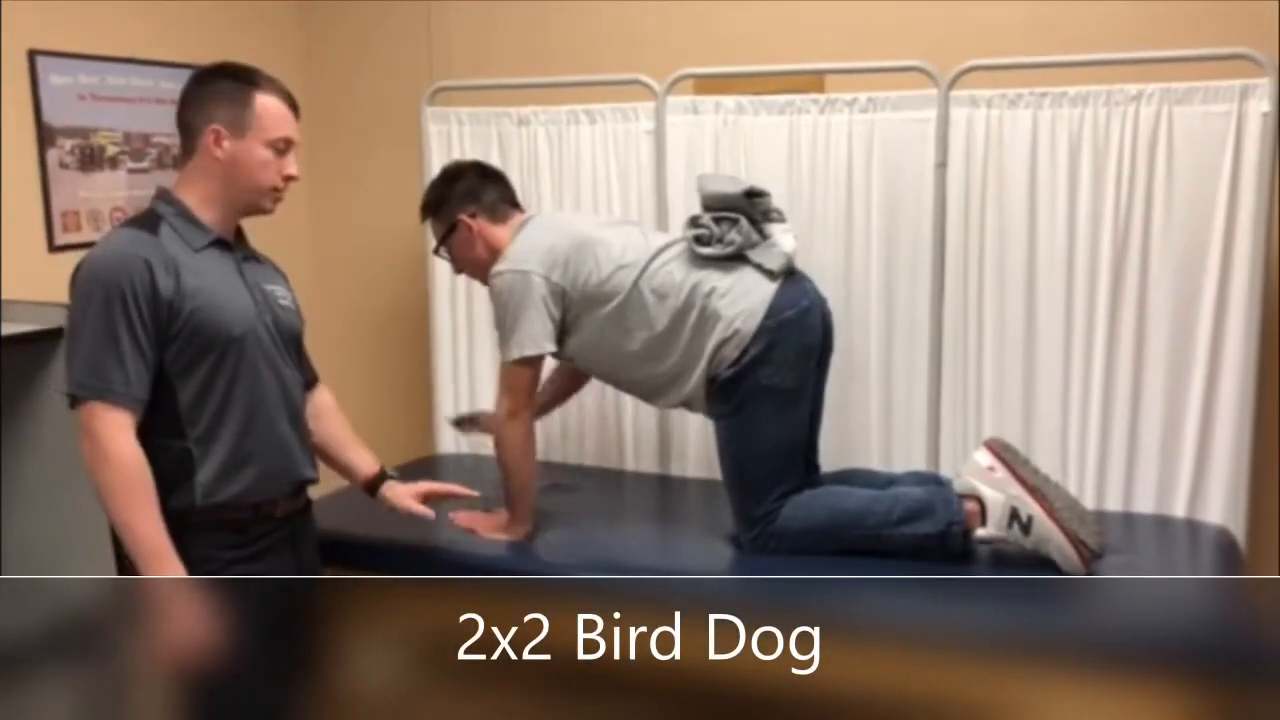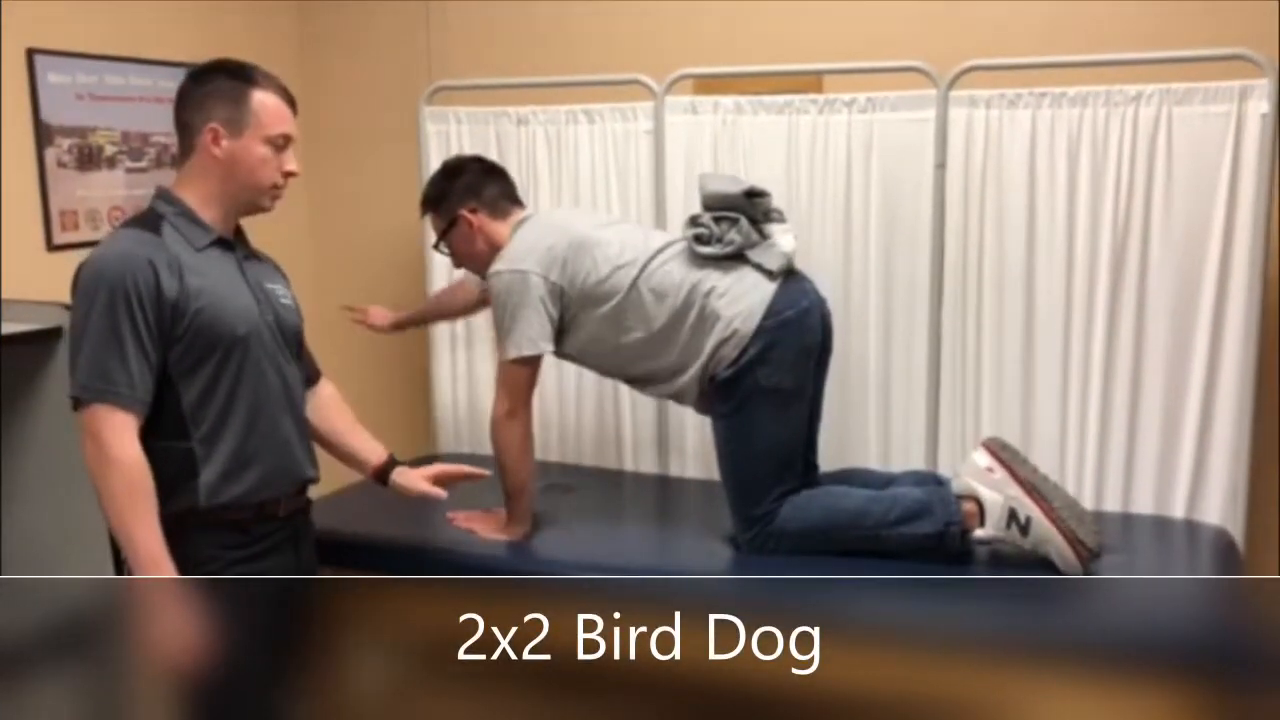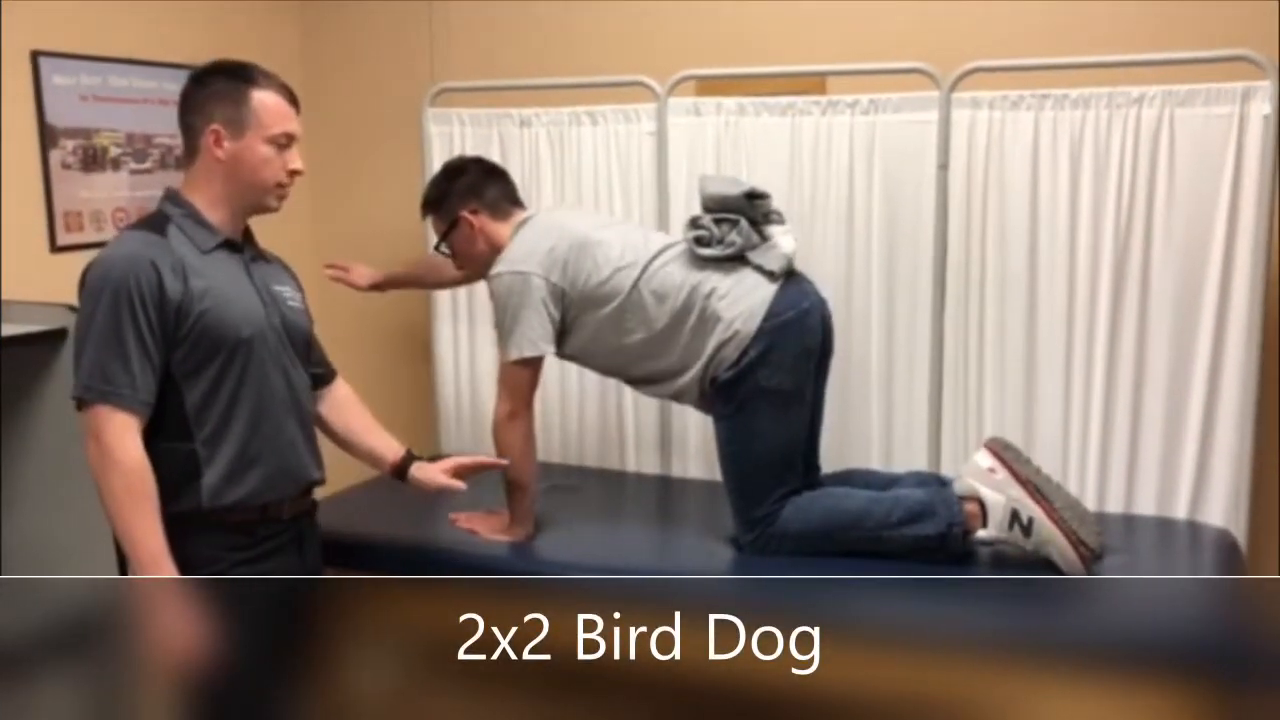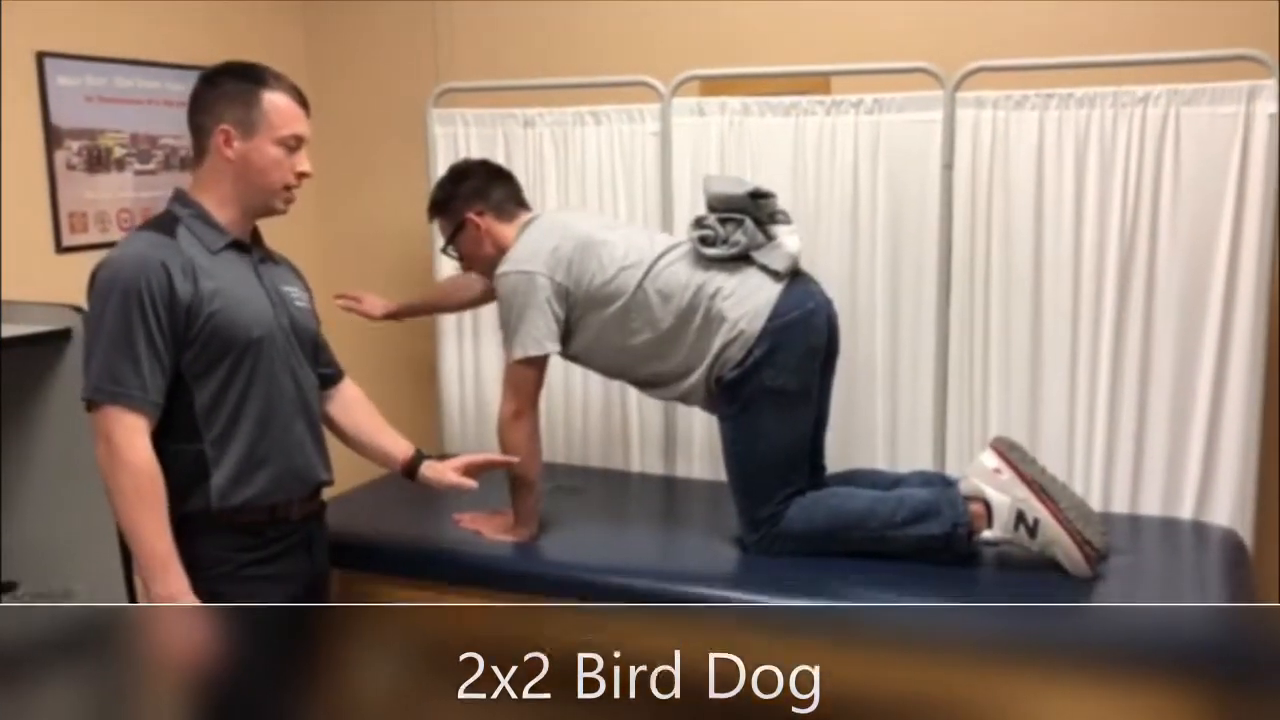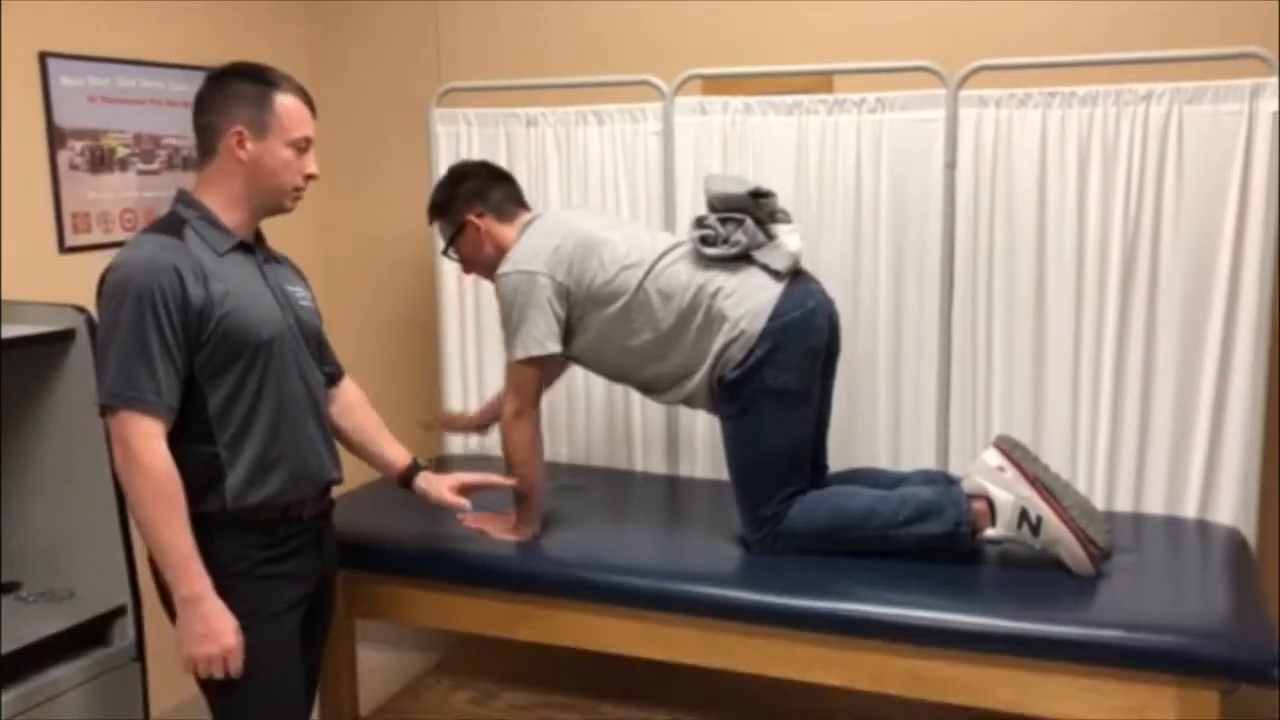
dt=0.4s
person 1, frame 1
left shoulder: (517, 272)
right shoulder: (555, 238)
left elbow: (515, 412)
right elbow: (577, 361)
left wrist: (516, 520)
right wrist: (507, 419)
left hip: (756, 340)
right hip: (785, 308)
left knee: (768, 525)
right knee: (789, 492)
left ankle: (975, 513)
right ankle: (971, 490)
person 1, frame 2
left shoulder: (519, 270)
right shoulder: (545, 235)
left elbow: (511, 412)
right elbow: (479, 287)
left wrist: (514, 519)
right wrist: (399, 318)
left hip: (752, 341)
right hip: (783, 308)
left knee: (765, 525)
right knee: (787, 493)
left ankle: (974, 513)
right ankle: (966, 487)
person 1, frame 3
left shoulder: (520, 274)
right shoulder: (543, 234)
left elbow: (513, 413)
right elbow: (467, 267)
left wrist: (517, 520)
right wrist: (383, 280)
left hip: (751, 343)
right hip: (784, 309)
left knee: (767, 526)
right knee: (788, 494)
left ankle: (976, 513)
right ankle: (970, 485)
person 1, frame 4
left shoulder: (525, 270)
right shoulder: (549, 236)
left elbow: (518, 414)
right elbow: (483, 288)
left wrist: (521, 520)
right wrist: (396, 309)
left hip: (758, 341)
right hip: (789, 309)
left knee: (772, 525)
right knee: (794, 493)
left ankle: (983, 513)
right ankle: (973, 485)
person 1, frame 5
left shoulder: (524, 271)
right shoulder: (559, 235)
left elbow: (521, 413)
right elbow: (554, 360)
left wrist: (525, 521)
right wrist: (478, 418)
left hip: (762, 342)
right hip: (793, 308)
left knee: (776, 525)
right knee: (800, 491)
left ankle: (985, 513)
right ankle: (978, 485)
person 2, frame 1
left shoulder: (264, 272)
right shoulder: (129, 264)
right elbow: (107, 435)
left wrist: (378, 481)
right wrist: (169, 586)
left hip: (291, 541)
right hip: (204, 557)
person 2, frame 2
left shoulder: (262, 269)
right shoulder: (132, 264)
right elbow: (111, 437)
left wrist: (389, 469)
right wrist: (160, 593)
left hip: (289, 541)
right hip: (205, 558)
person 2, frame 3
left shoulder: (273, 274)
right shoulder: (138, 266)
left elbow: (323, 389)
right elbow: (114, 442)
left wrist: (408, 465)
left hip: (296, 542)
right hip: (212, 560)
person 2, frame 4
left shoulder: (278, 272)
right shoulder: (147, 267)
left elbow: (332, 389)
right elbow: (124, 443)
left wrist: (420, 465)
right wrist: (171, 599)
left hip: (302, 542)
right hip: (224, 564)
person 2, frame 5
left shoulder: (280, 270)
right shoulder: (154, 270)
left elbow: (334, 391)
right elbow: (140, 445)
left wrist: (415, 473)
right wrist: (194, 598)
left hip: (309, 540)
right hip: (233, 557)
